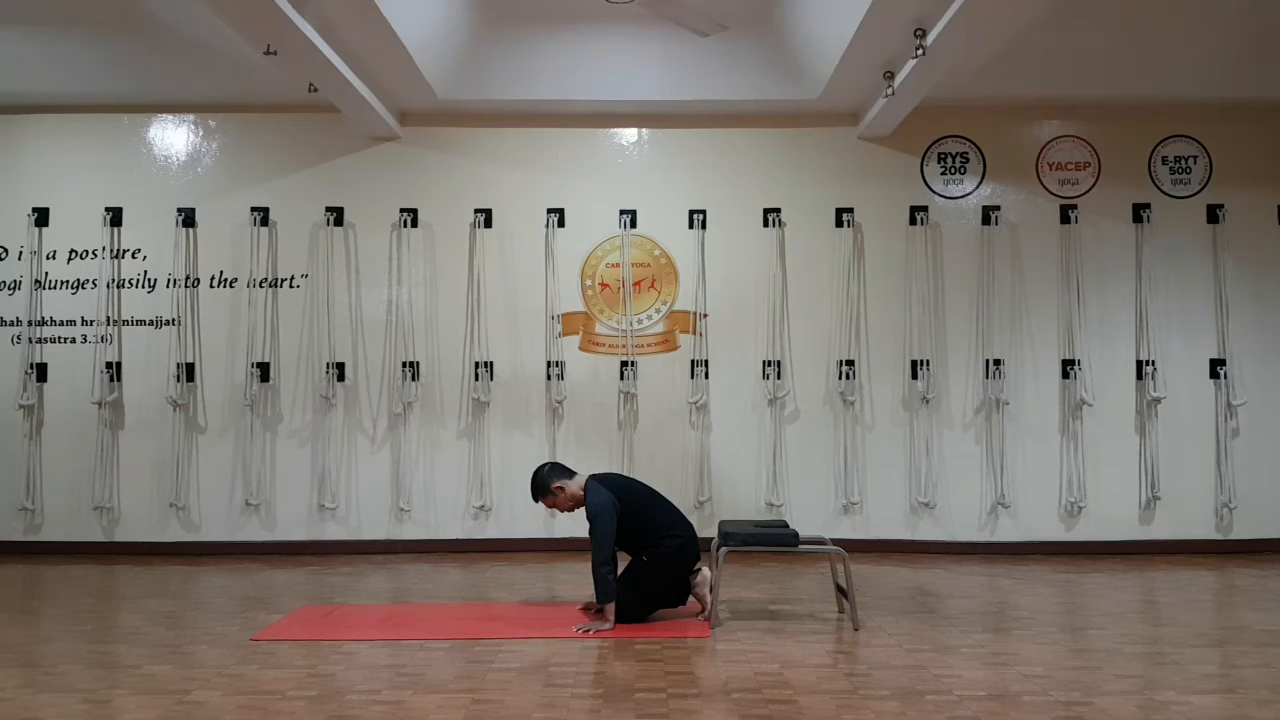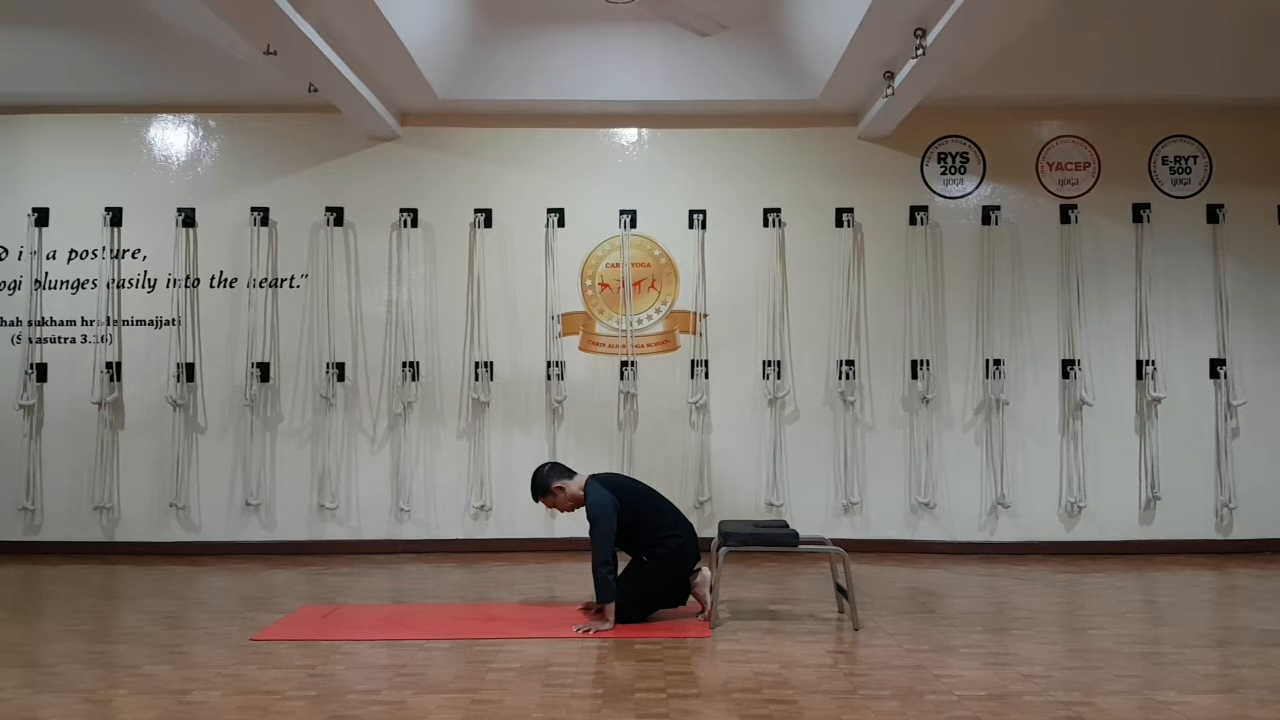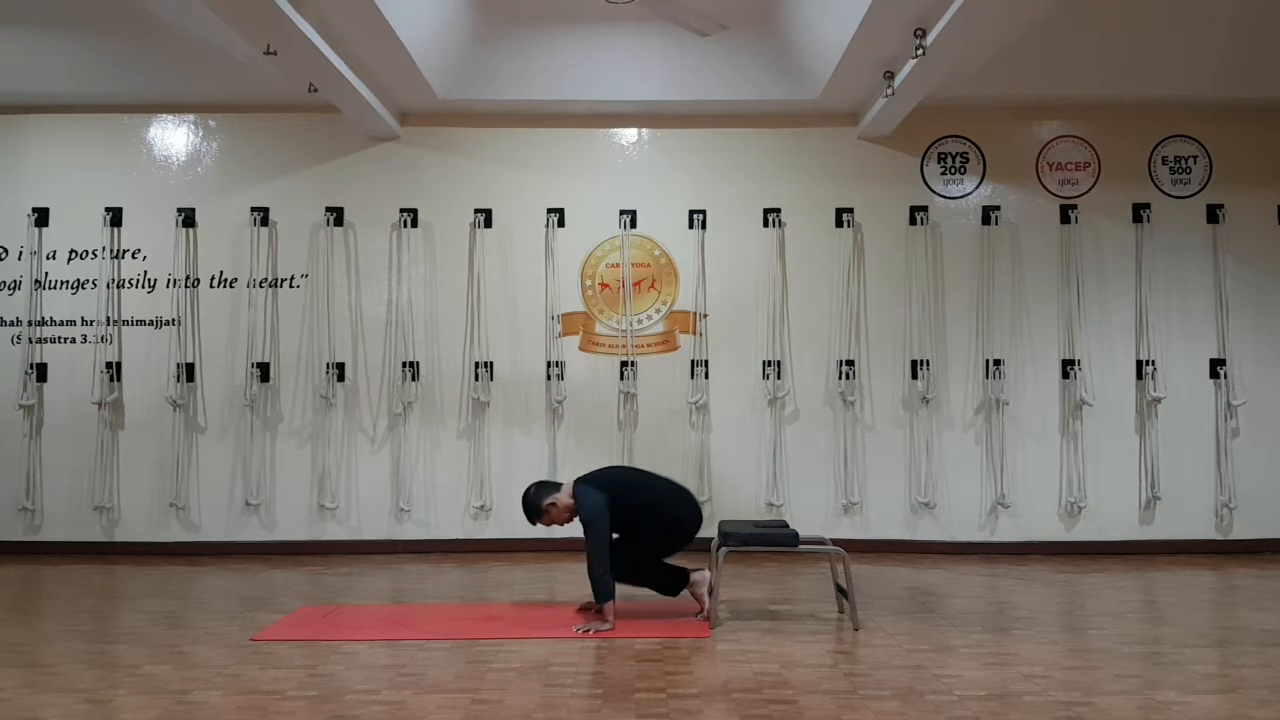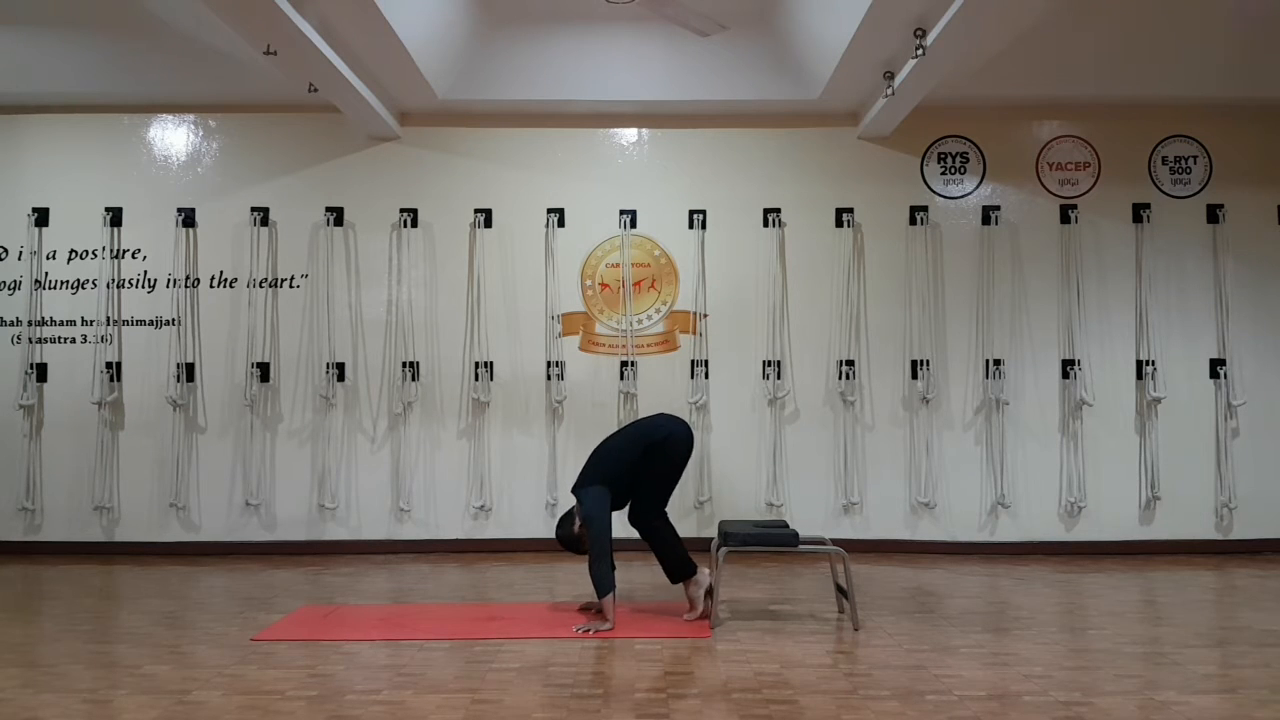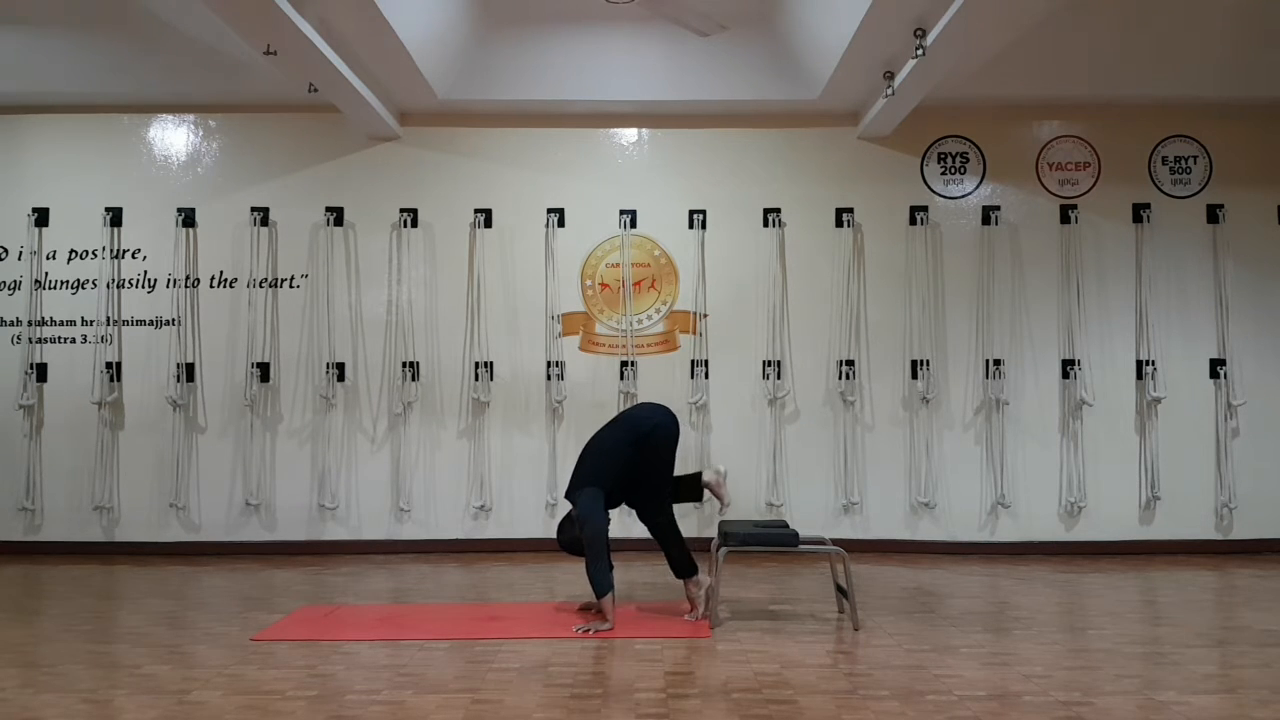
dt=1s
person 1, frame 1
left shoulder: (599, 501)
right shoulder: (598, 488)
left elbow: (602, 559)
right elbow: (607, 551)
left wrist: (608, 619)
right wrist: (604, 601)
left hip: (673, 547)
right hip: (676, 543)
left knee: (623, 609)
right knee: (621, 598)
left ankle: (692, 586)
right ankle: (692, 578)
person 1, frame 2
left shoulder: (599, 501)
right shoulder: (599, 488)
left elbow: (602, 559)
right elbow: (606, 552)
left wrist: (608, 619)
right wrist: (605, 601)
left hip: (674, 548)
right hip: (675, 543)
left knee: (623, 610)
right knee: (623, 598)
left ankle: (691, 585)
right ankle: (692, 578)
person 1, frame 3
left shoulder: (590, 504)
right shoulder: (585, 494)
left elbow: (598, 560)
right elbow: (601, 556)
left wrist: (607, 619)
right wrist: (604, 603)
left hip: (678, 513)
right hip: (675, 509)
left knee: (620, 562)
right knee: (619, 556)
left ankle: (692, 580)
right ankle: (692, 578)
person 1, frame 4
left shoulder: (591, 504)
right shoulder: (593, 498)
left elbow: (599, 559)
right elbow: (603, 552)
left wrist: (608, 619)
right wrist: (606, 603)
left hip: (669, 436)
right hip: (662, 437)
left knee: (646, 518)
right knee: (645, 516)
left ankle: (692, 580)
right ankle: (693, 575)
person 1, frame 5
left shoulder: (587, 506)
right shoulder: (588, 501)
left elbow: (596, 561)
right elbow: (600, 554)
left wrist: (608, 619)
right wrist: (605, 603)
left hip: (654, 426)
right hip: (647, 425)
left knee: (654, 513)
right knee: (639, 499)
left ankle: (693, 582)
right ankle: (706, 481)
